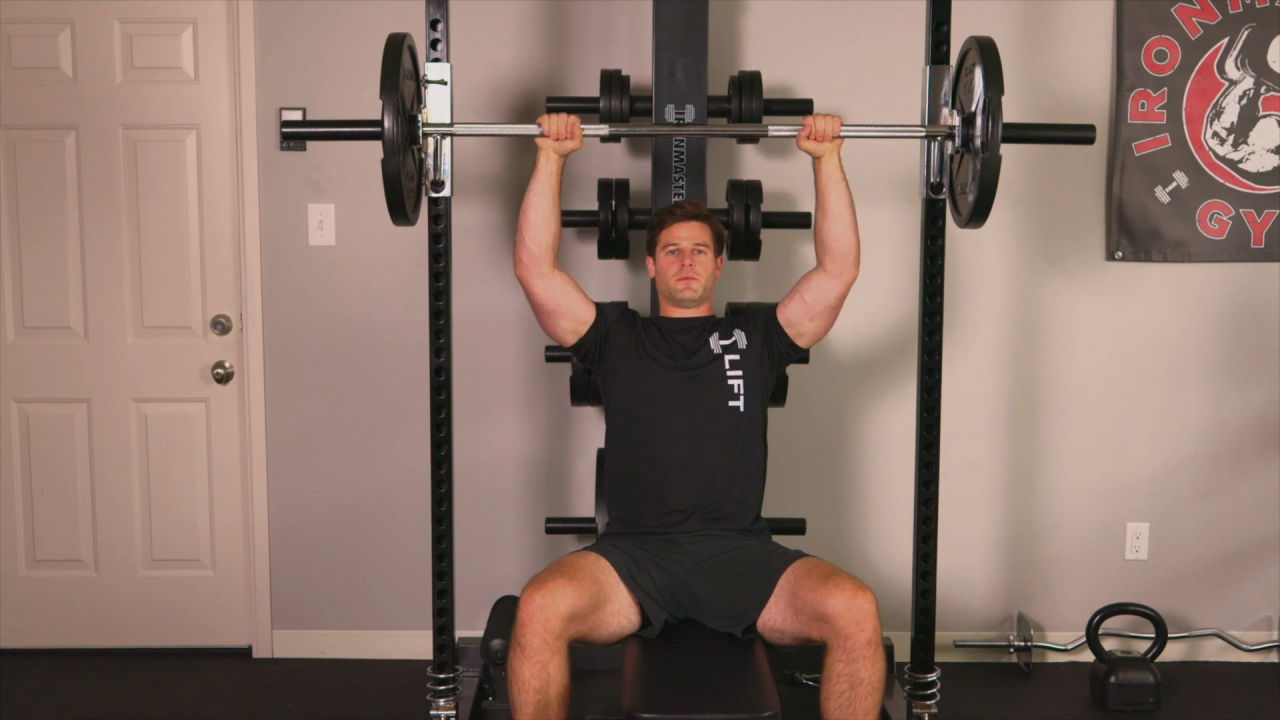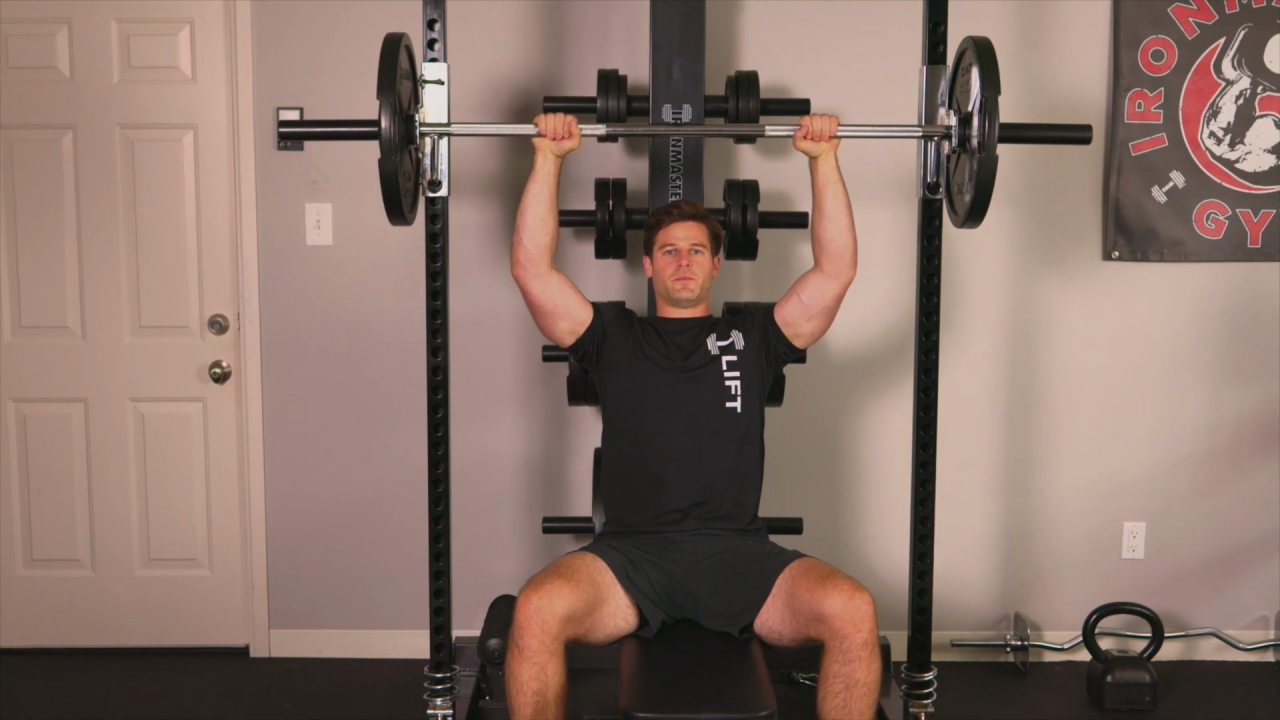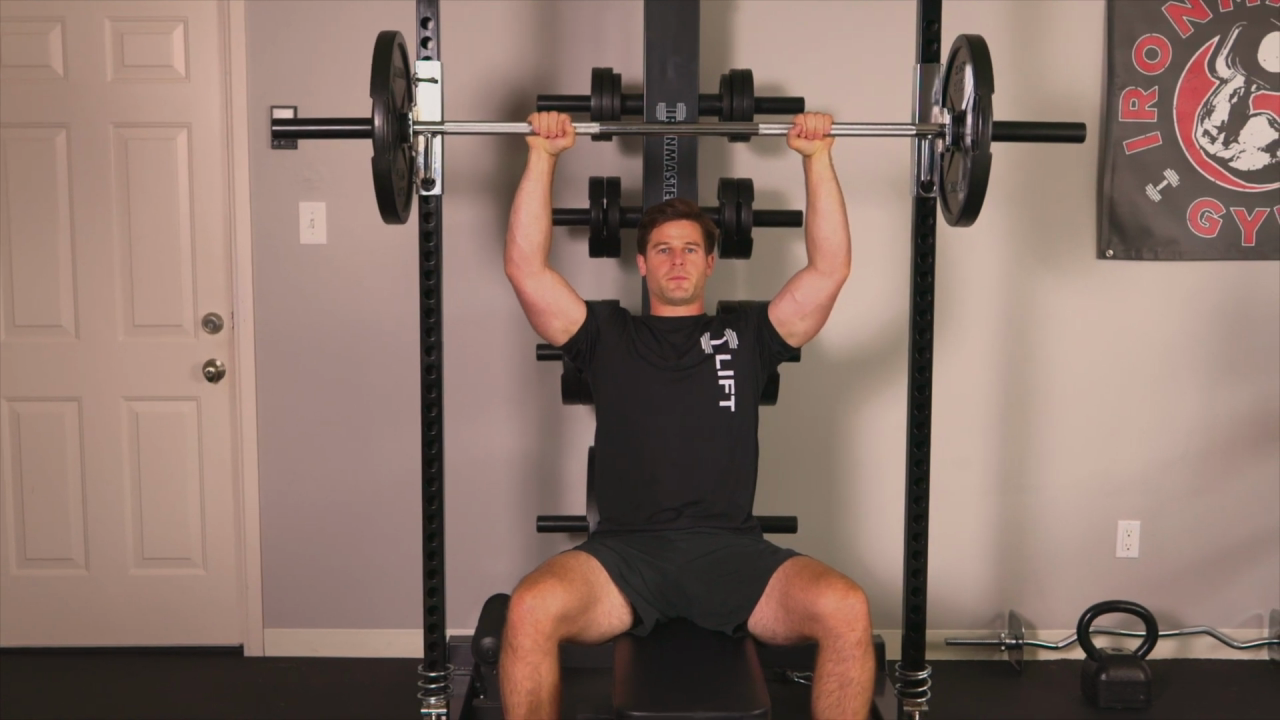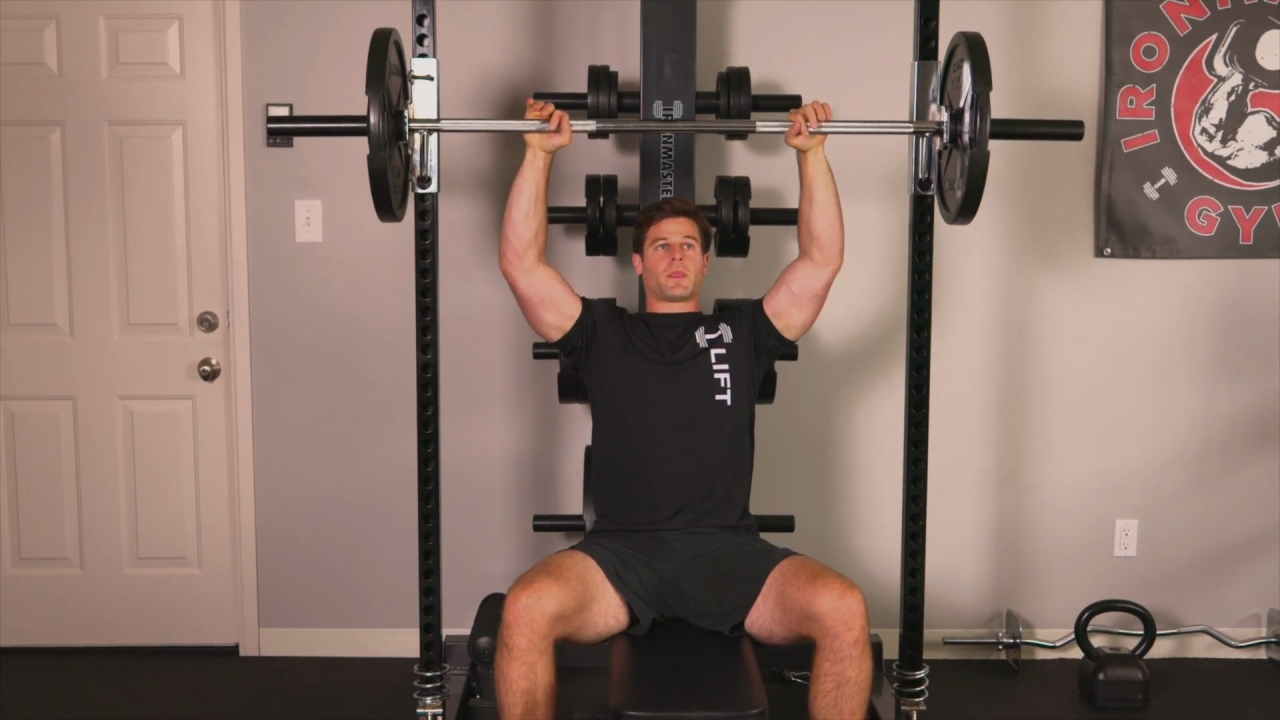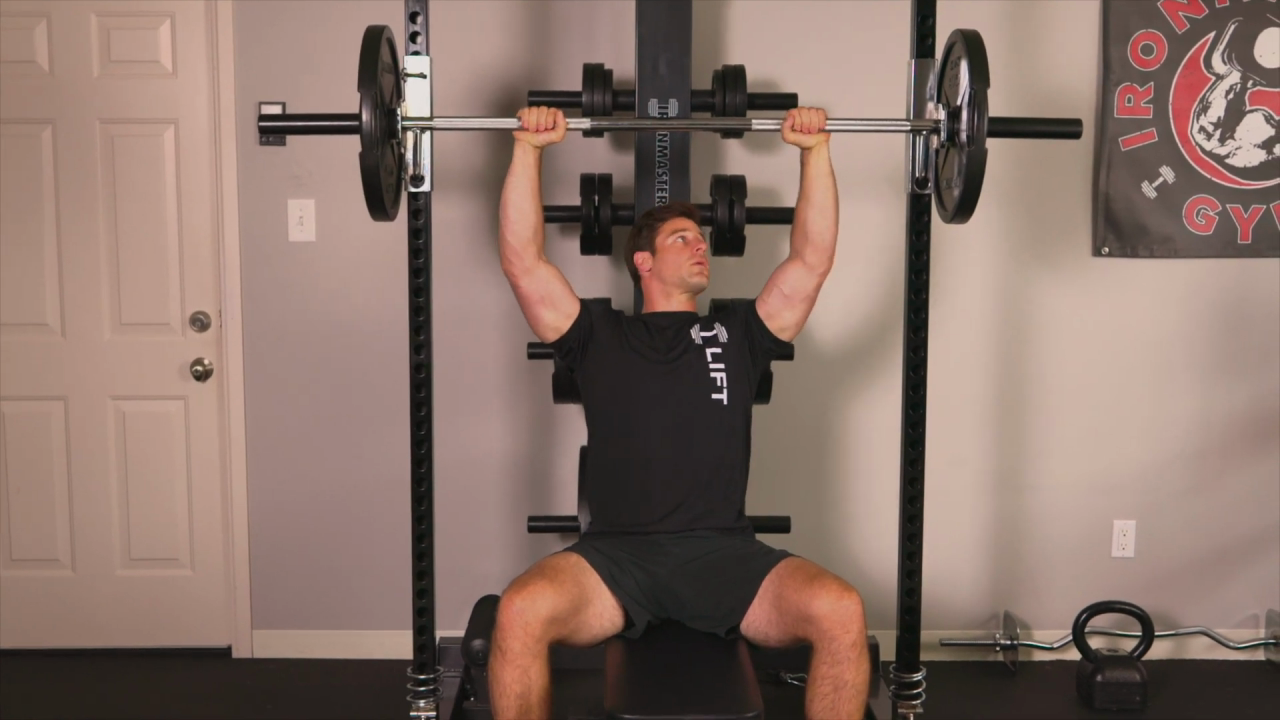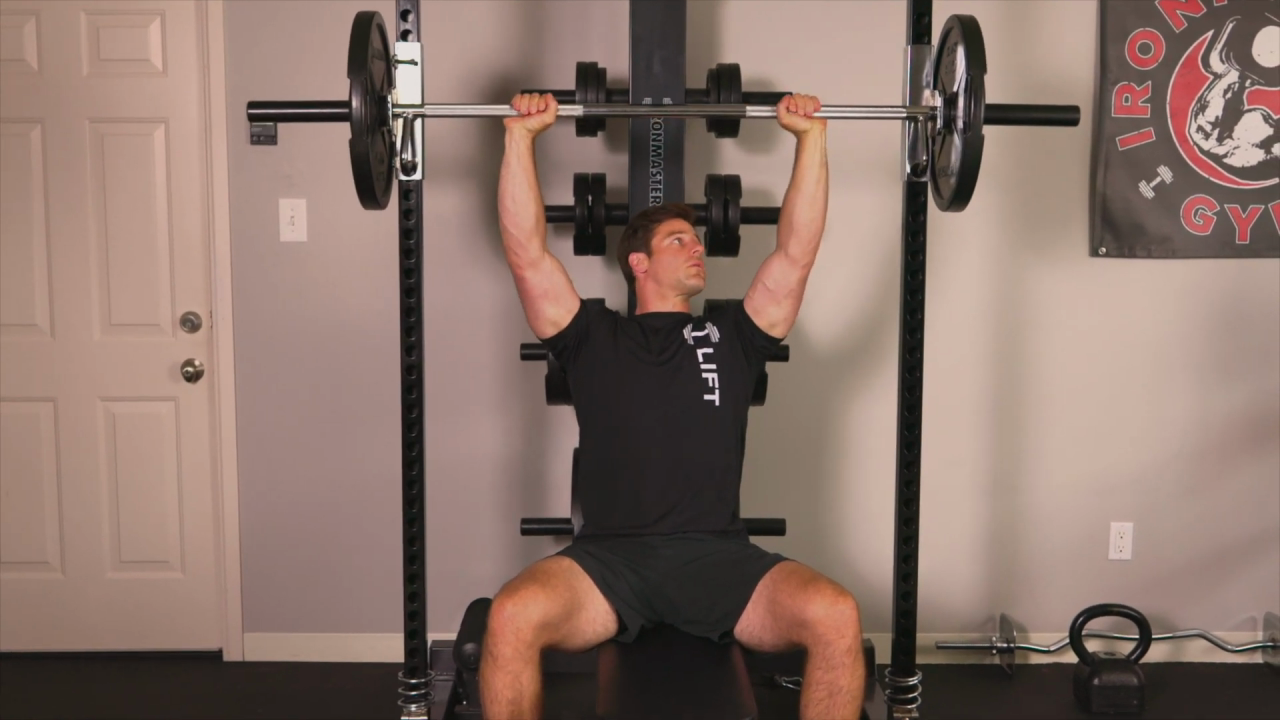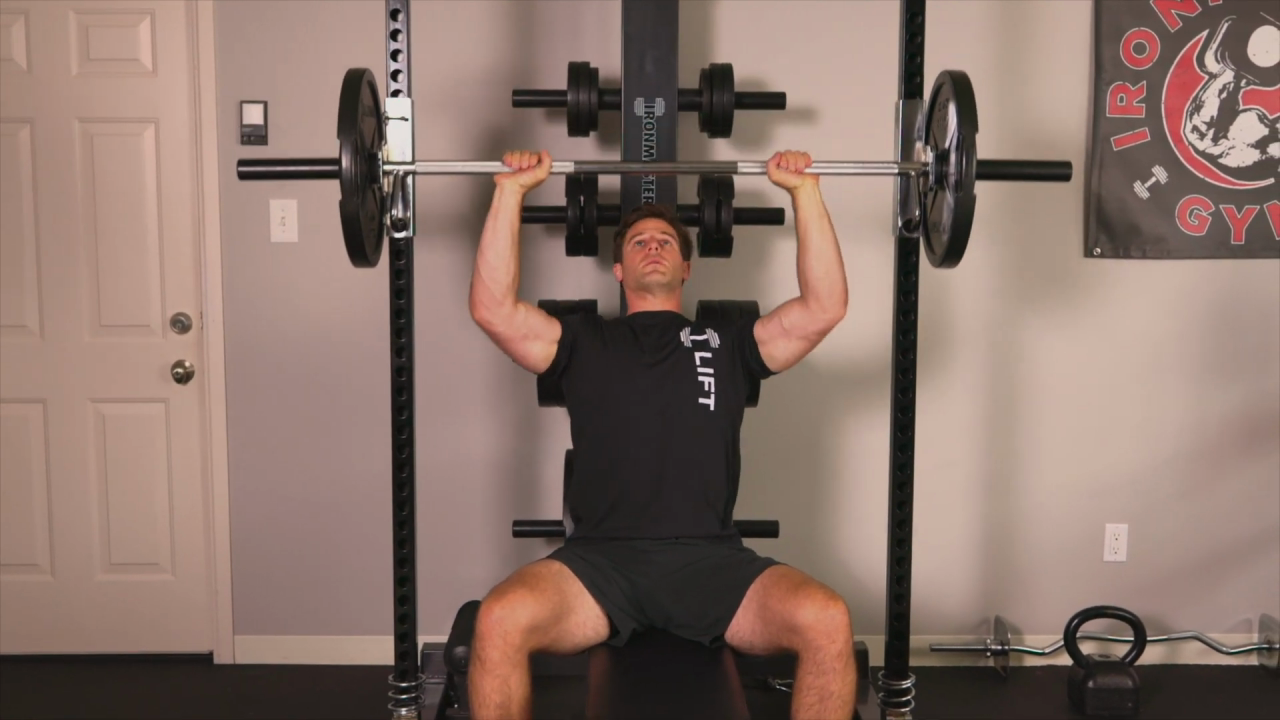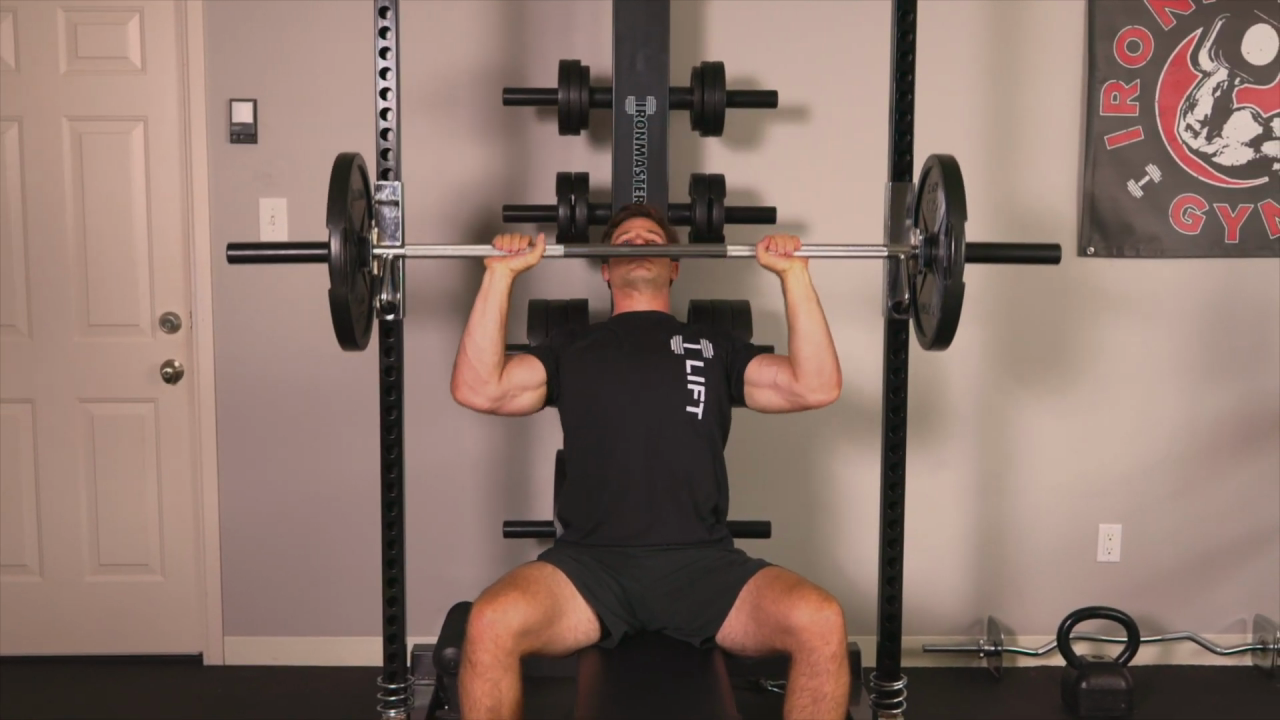
dt=0.5s
person 1, frame 1
left shoulder: (755, 338)
right shoulder: (616, 336)
left elbow: (839, 267)
right elbow: (534, 266)
left wrist: (827, 159)
right wrist: (551, 157)
left hip: (739, 551)
right hip: (634, 551)
left knee: (855, 611)
right knee: (540, 610)
person 1, frame 2
left shoulder: (752, 337)
right shoulder: (613, 336)
left elbow: (836, 268)
right elbow: (532, 267)
left wrist: (823, 159)
right wrist: (548, 156)
left hip: (736, 550)
right hip: (631, 550)
left knee: (852, 612)
right knee: (537, 612)
person 1, frame 3
left shoulder: (747, 335)
right shoulder: (607, 335)
left elbow: (830, 268)
right elbow: (525, 265)
left wrist: (817, 158)
right wrist: (542, 155)
left hip: (731, 549)
right hip: (624, 549)
left knee: (846, 611)
right knee: (530, 611)
person 1, frame 4
left shoulder: (742, 332)
right shoulder: (603, 333)
left elbow: (822, 258)
right elbow: (520, 261)
left wrist: (811, 154)
right wrist: (539, 154)
left hip: (727, 550)
right hip: (621, 550)
left knee: (844, 610)
right knee: (526, 610)
person 1, frame 5
left shoulder: (738, 334)
right shoulder: (599, 335)
left elbow: (812, 259)
right elbow: (522, 260)
left wrist: (815, 151)
right wrist: (528, 149)
left hip: (723, 552)
right hip: (616, 552)
left knee: (841, 613)
right knee: (520, 613)
person 1, frame 6
left shoulder: (732, 337)
right shoulder: (593, 337)
left elbow: (796, 252)
right elbow: (526, 252)
left wrist: (810, 138)
right wrist: (520, 135)
left hip: (718, 555)
right hip: (608, 557)
left knee: (837, 618)
right knee: (511, 618)
person 1, frame 7
left shoulder: (725, 343)
right shoulder: (585, 342)
left elbow: (825, 307)
right elbow: (491, 308)
left wrist: (804, 191)
right wrist: (511, 191)
left hip: (710, 559)
right hip: (600, 558)
left knee: (828, 623)
right knee: (499, 622)
person 1, frame 8
left shoulder: (715, 348)
right shoulder: (571, 348)
left elbow: (818, 386)
right elbow: (474, 387)
left wrist: (793, 274)
right wrist: (499, 273)
left hip: (702, 561)
right hip: (590, 560)
left knee: (821, 624)
right knee: (489, 626)
